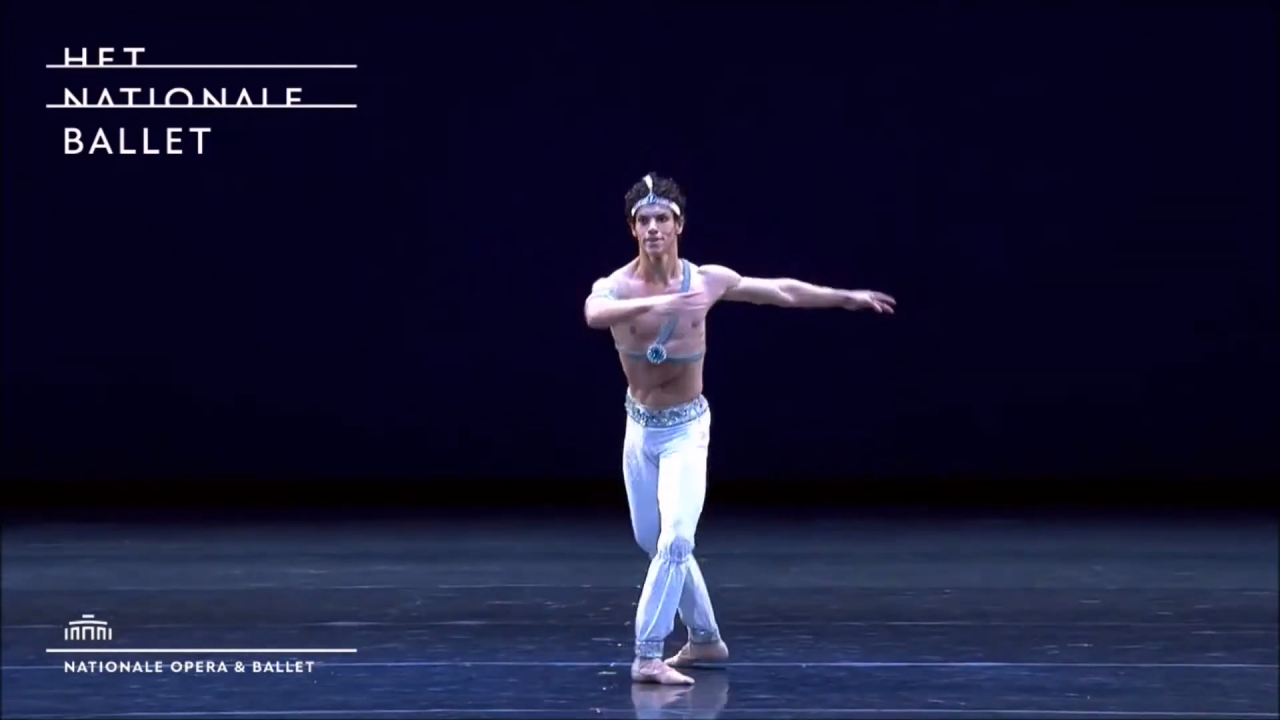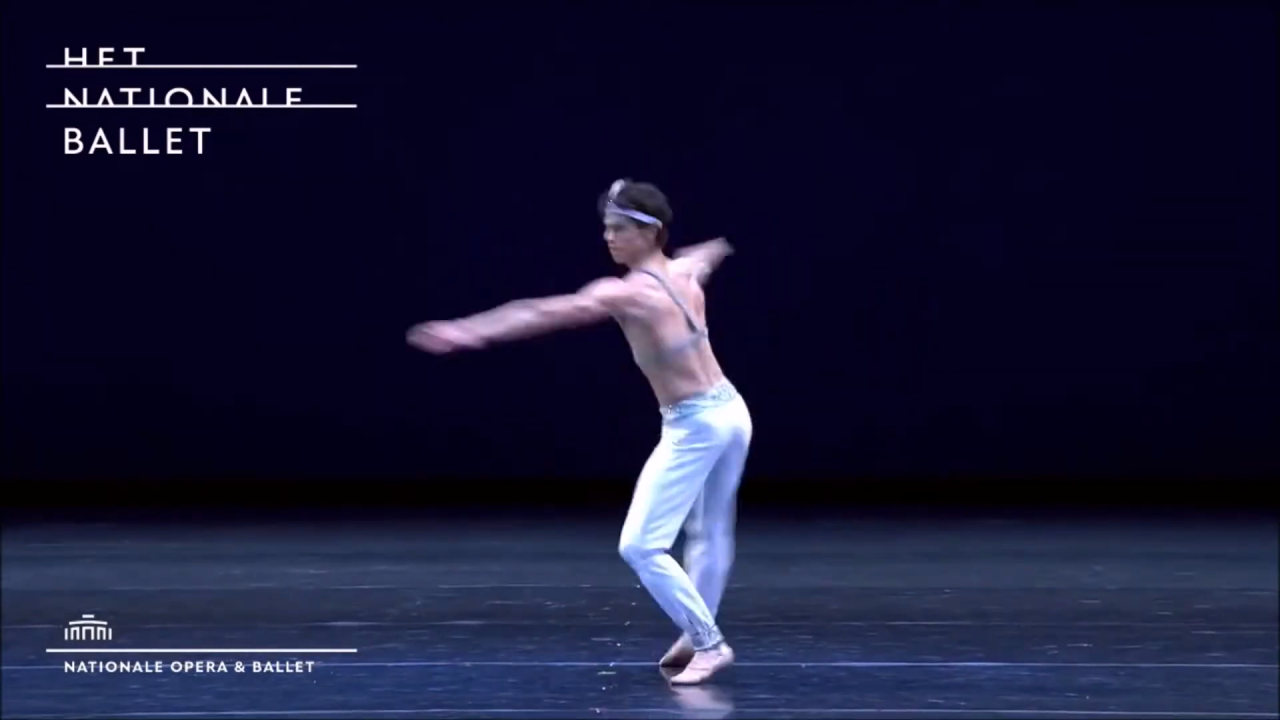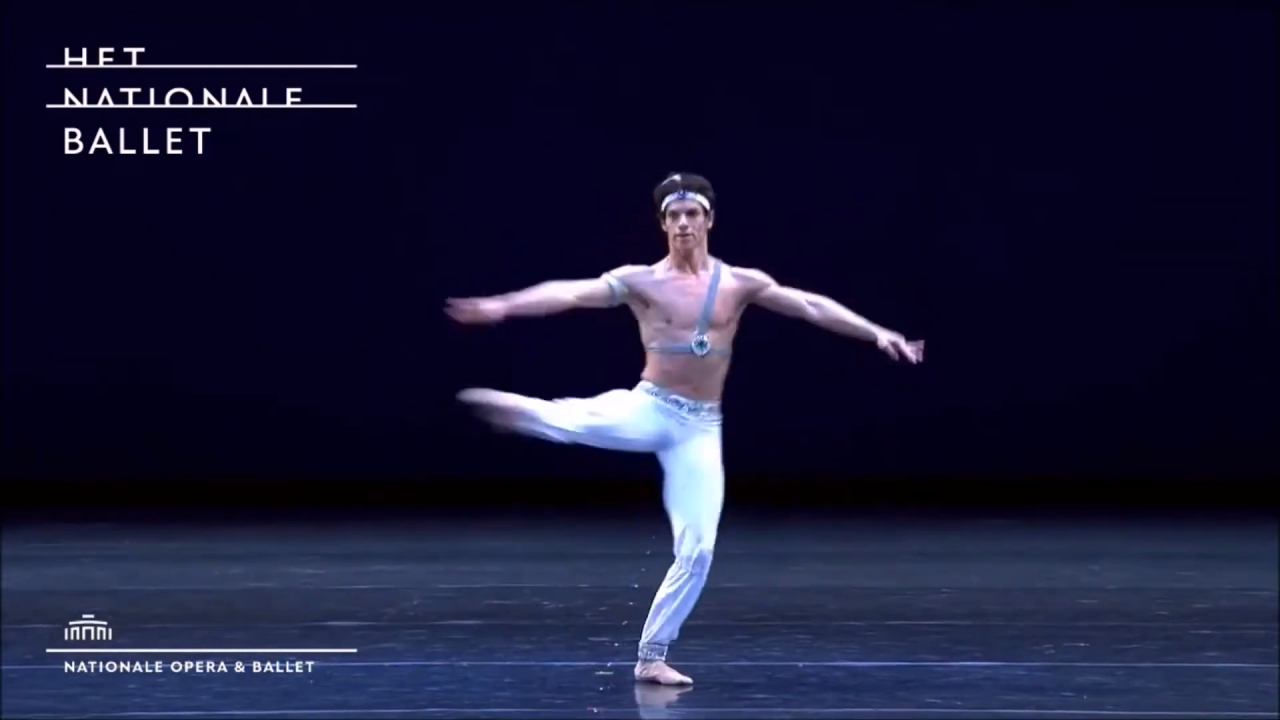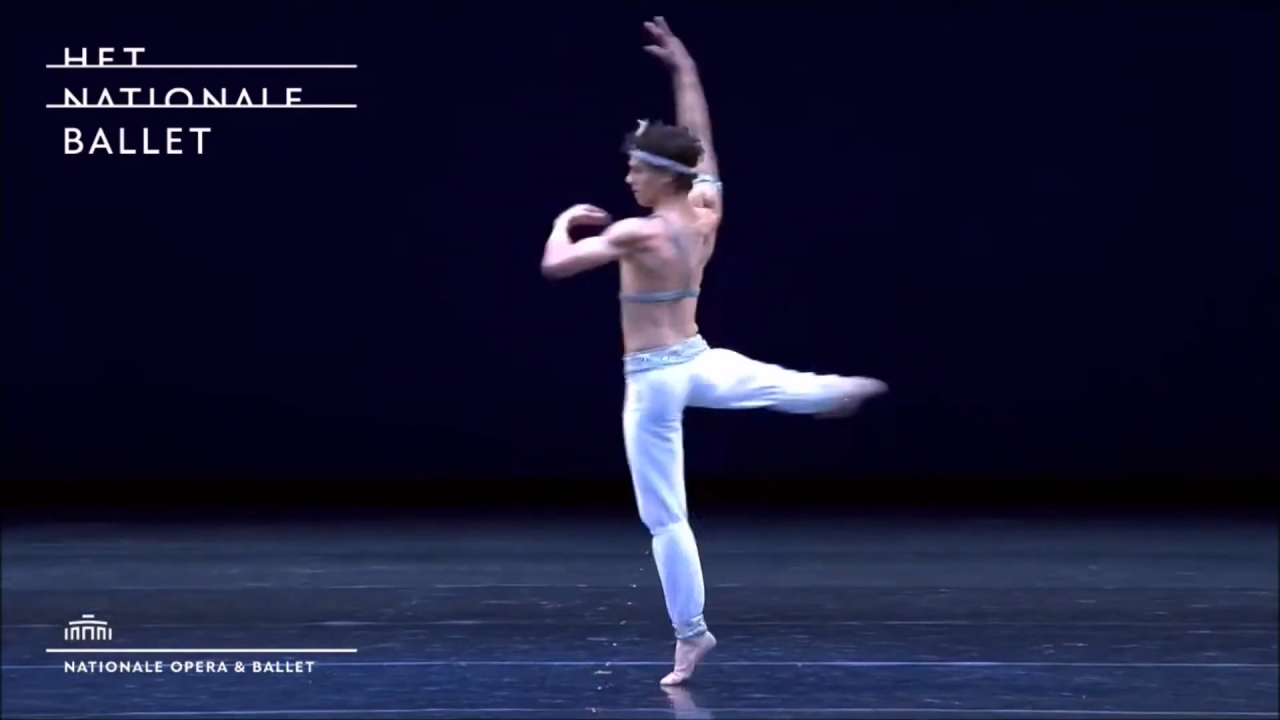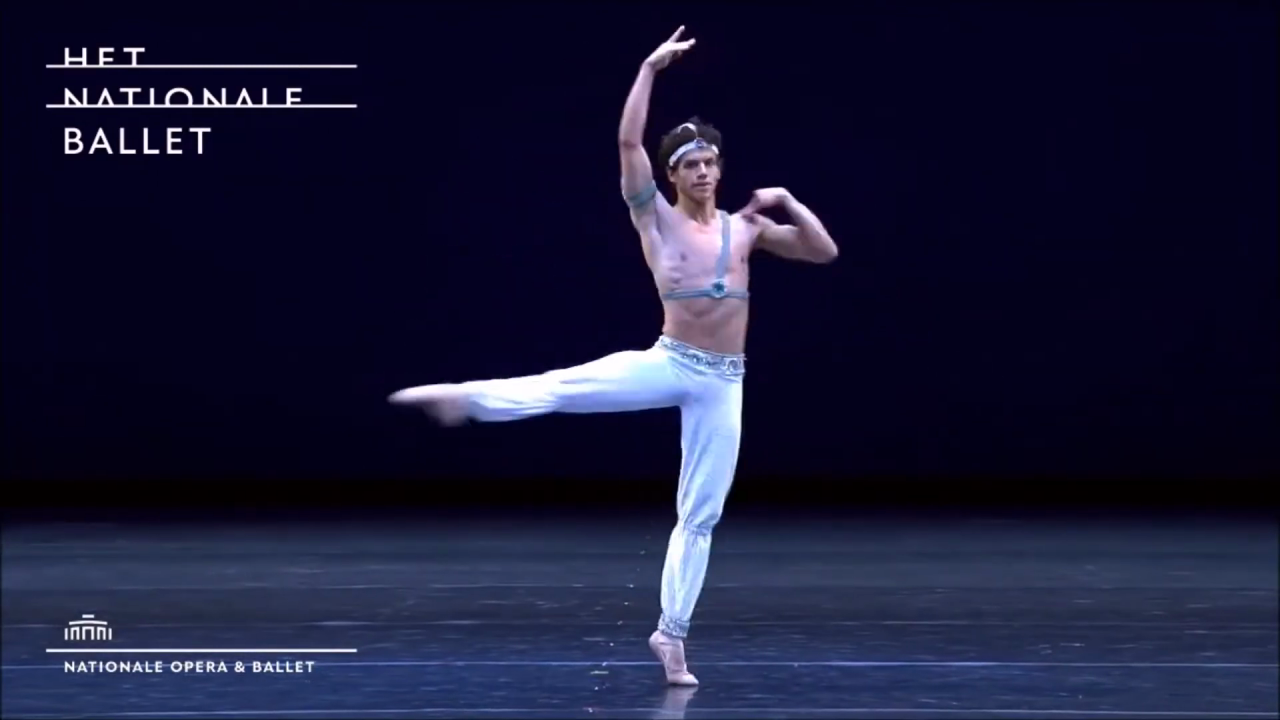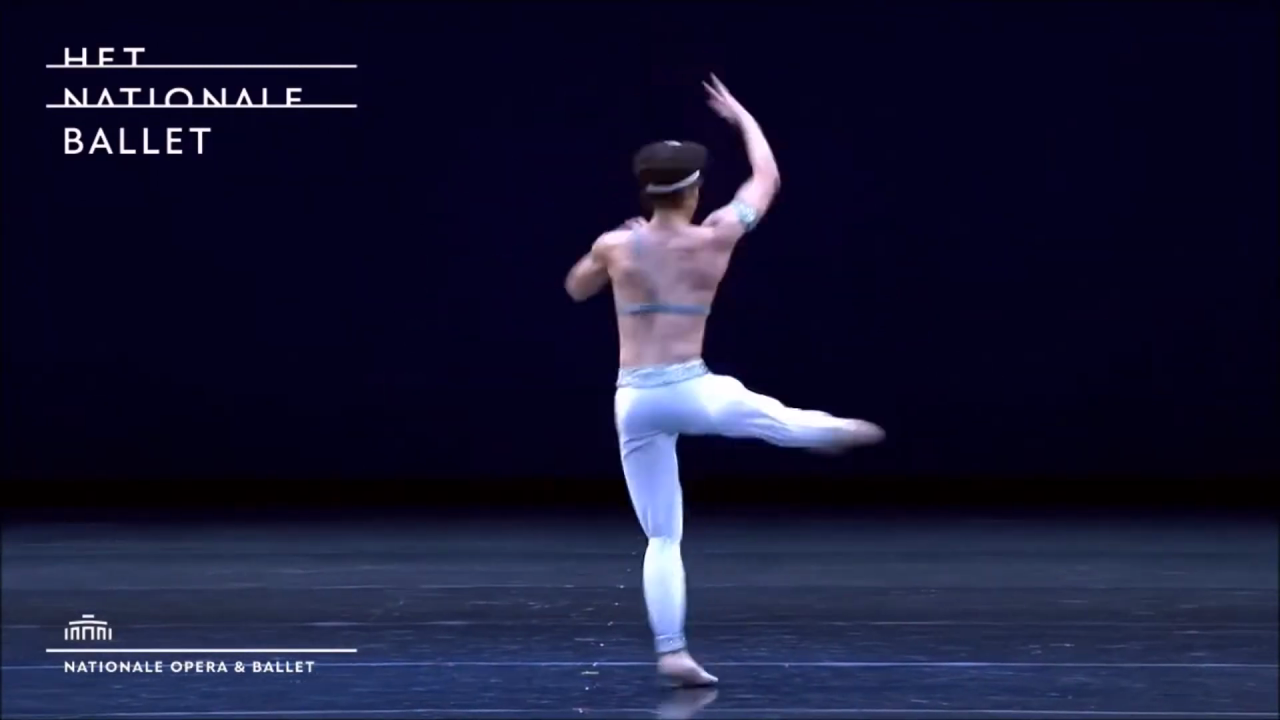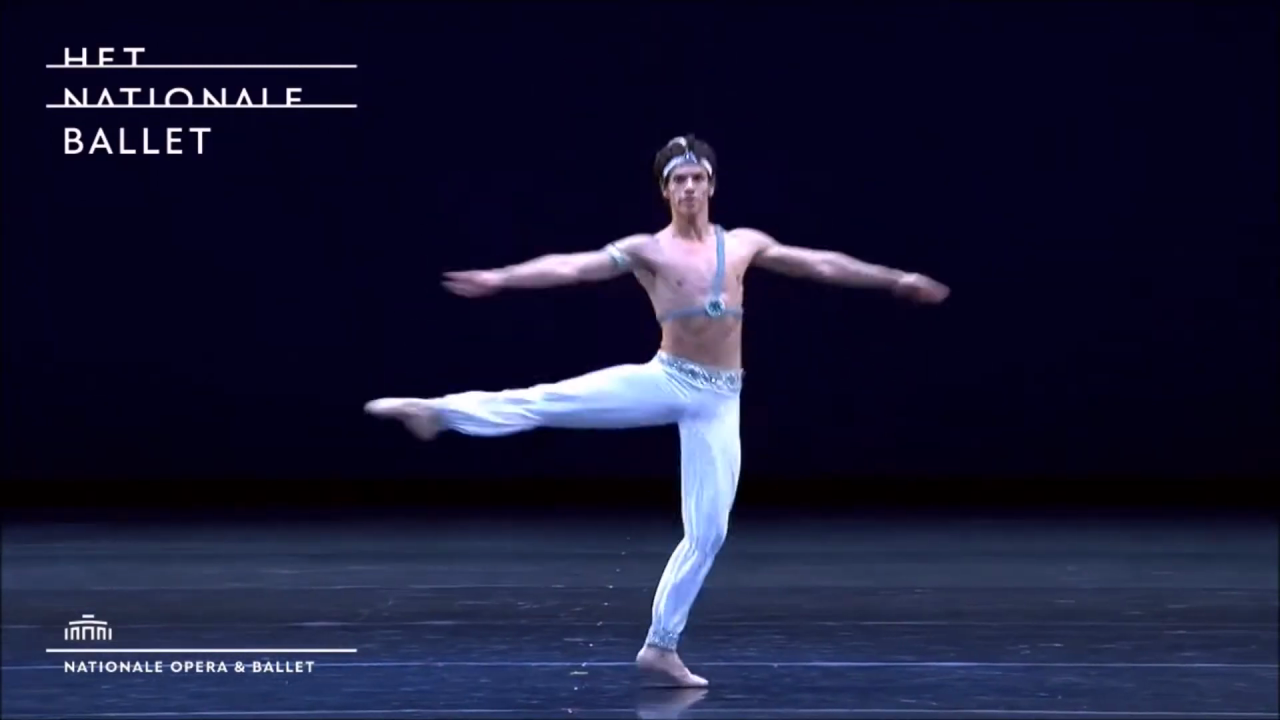
dt=0.3s
person 1, frame 1
left shoulder: (710, 280)
right shoulder: (616, 287)
left elbow: (778, 289)
right elbow: (596, 313)
left wrist: (850, 295)
right wrist: (651, 302)
left hip: (687, 426)
right hip: (641, 426)
left knee: (674, 539)
right knee: (653, 539)
left ankle: (650, 654)
right ankle: (704, 637)
person 1, frame 2
left shoulder: (624, 291)
right shoulder: (685, 274)
left elbow: (546, 313)
right elbow: (707, 255)
left wrist: (466, 332)
right wrist: (708, 252)
left hip: (693, 430)
right hip: (731, 415)
left knee: (641, 547)
right knee: (712, 532)
left ankle: (706, 644)
right ankle: (702, 638)
person 1, frame 3
left shoulder: (739, 282)
right shoulder: (640, 280)
left elbow: (814, 306)
right elbow: (568, 291)
left wrist: (880, 333)
right wrist: (500, 306)
left hip: (699, 428)
right hip: (647, 409)
left knee: (697, 552)
left ankle: (650, 656)
person 1, frame 4
left shoulder: (637, 232)
right shoulder: (705, 214)
left elbow: (555, 267)
right elbow: (703, 143)
left wrist: (562, 222)
right wrist: (684, 62)
left hip: (652, 385)
right hip: (699, 362)
left knee: (664, 520)
left ankle: (689, 637)
right ankle: (834, 389)
person 1, frame 5
left shoulder: (749, 226)
right shoulder: (651, 218)
left elbow: (825, 252)
right elbow: (628, 141)
left wrist: (791, 205)
right wrist: (650, 66)
left hip: (720, 384)
right hip: (670, 365)
left knee: (700, 520)
right knee: (562, 387)
left ankle: (671, 635)
right ankle: (461, 399)
person 1, frame 6
left shoulder: (615, 244)
right shoulder: (712, 236)
left elbow: (577, 288)
right elbow: (767, 176)
right wrist: (741, 115)
left hip: (634, 403)
right hip: (694, 392)
left knee: (662, 536)
right knee: (781, 419)
left ankle: (671, 651)
person 1, frame 7
left shoulder: (745, 243)
right shoulder: (644, 249)
left elbow: (819, 262)
right elbow: (568, 266)
left wrist: (899, 279)
right wrist: (493, 277)
left hip: (718, 400)
right hip: (663, 381)
left knee: (707, 534)
right knee: (543, 401)
left ankle: (661, 646)
right ankle: (434, 411)
